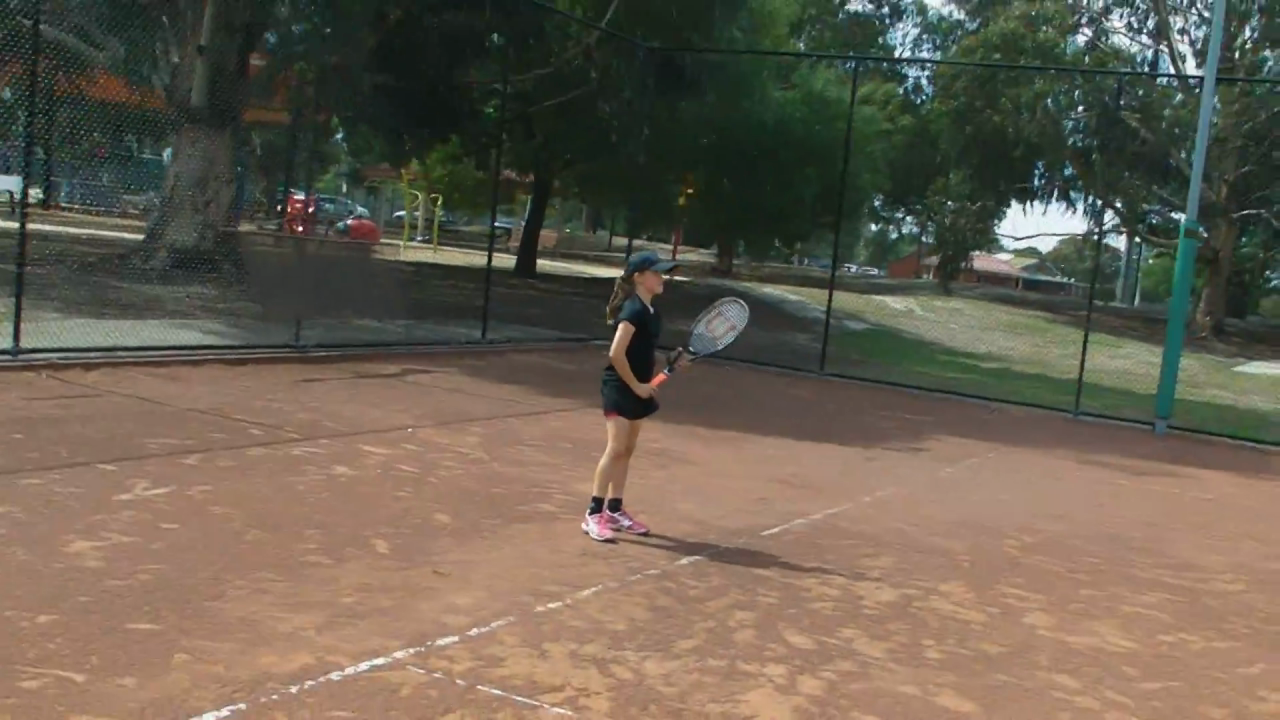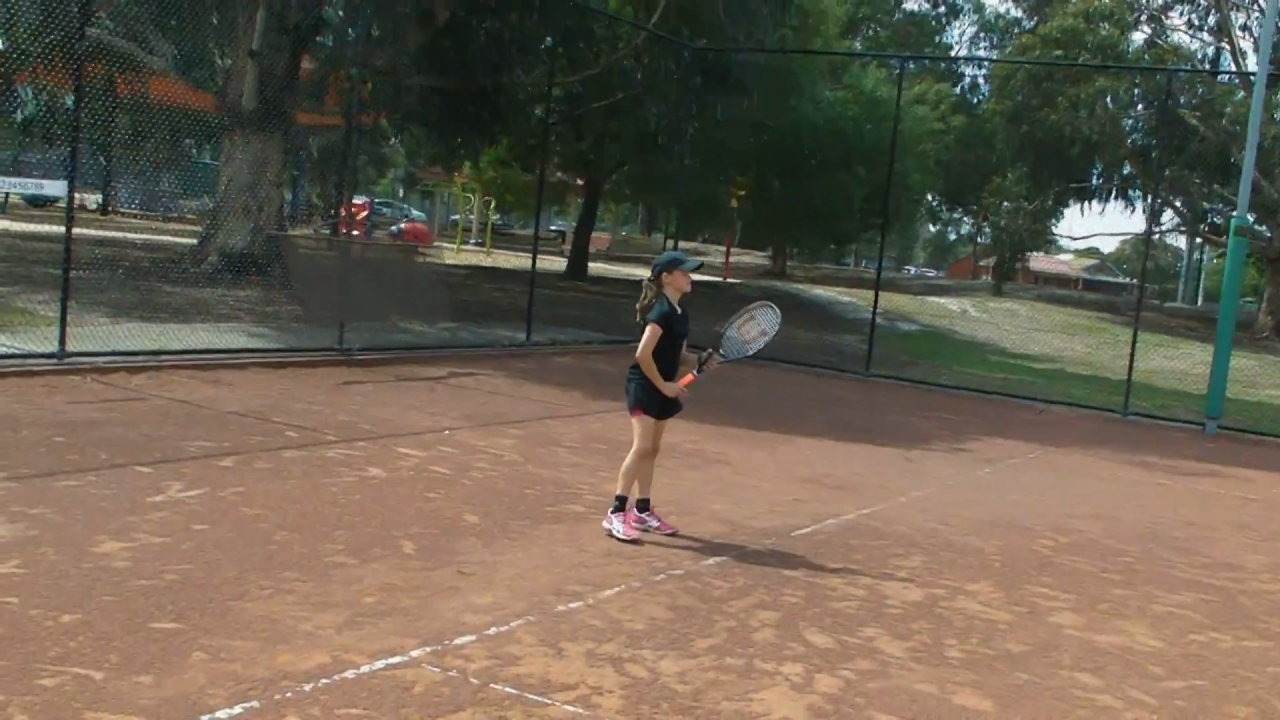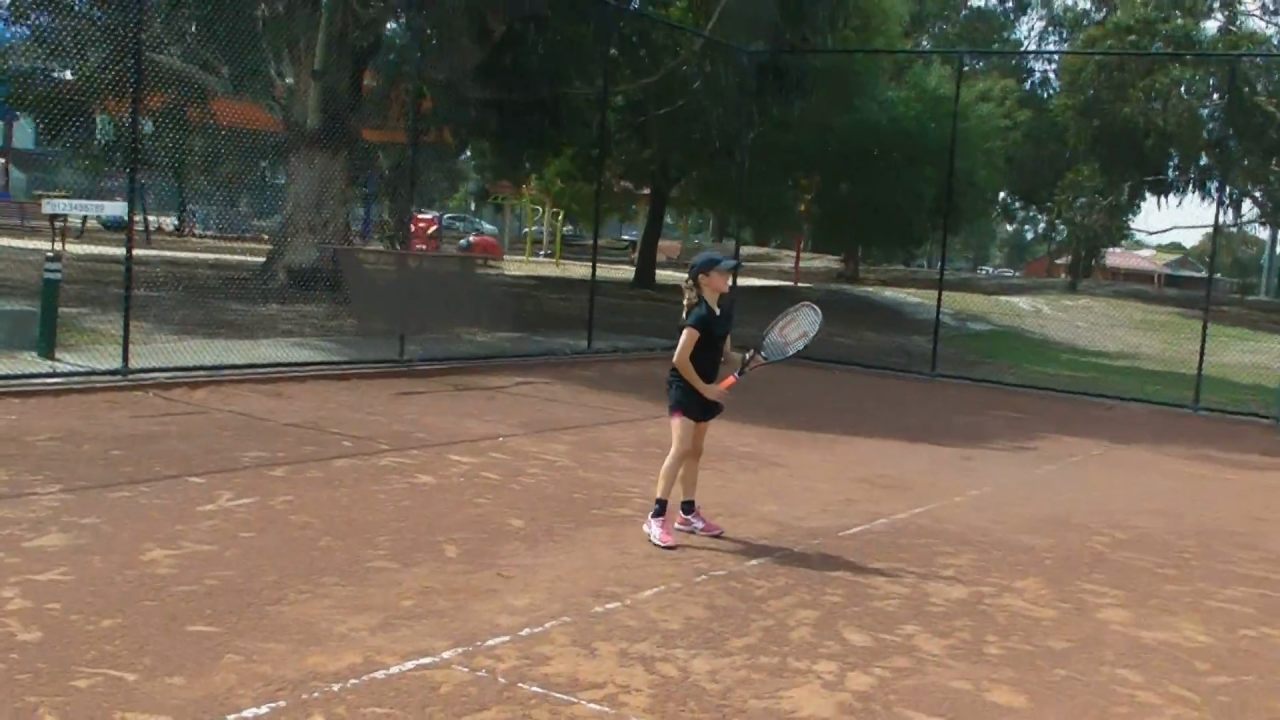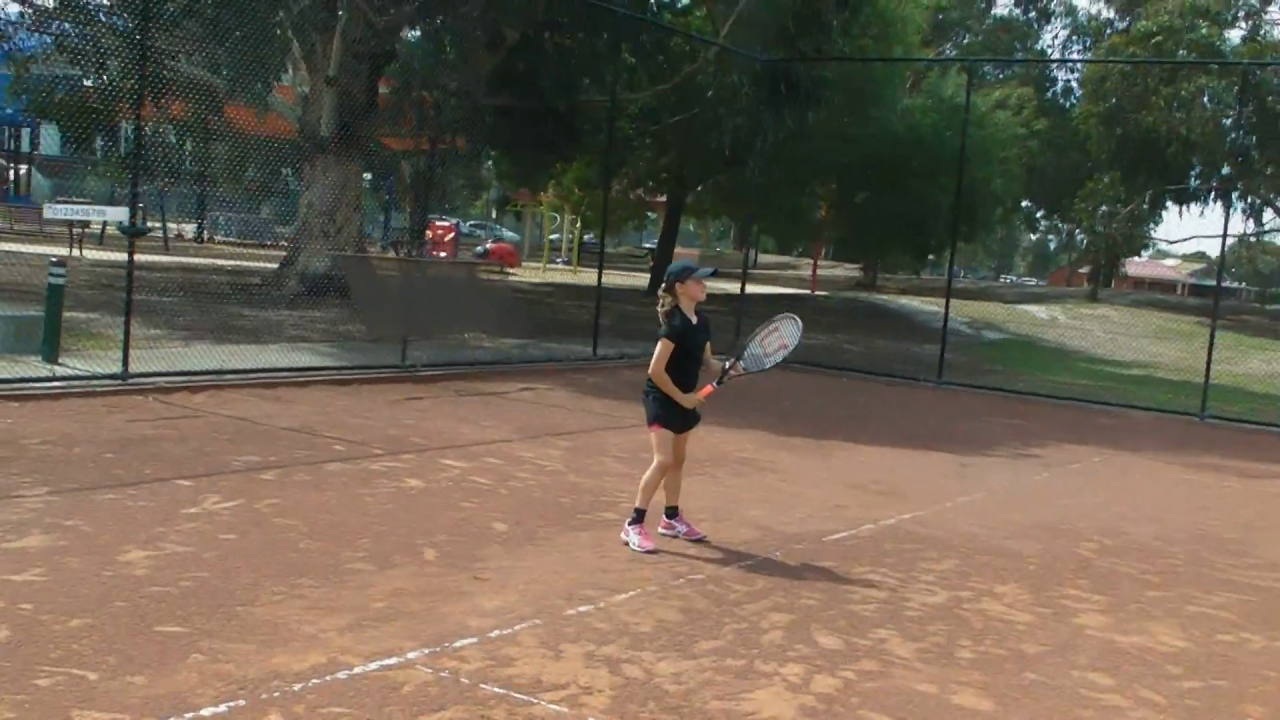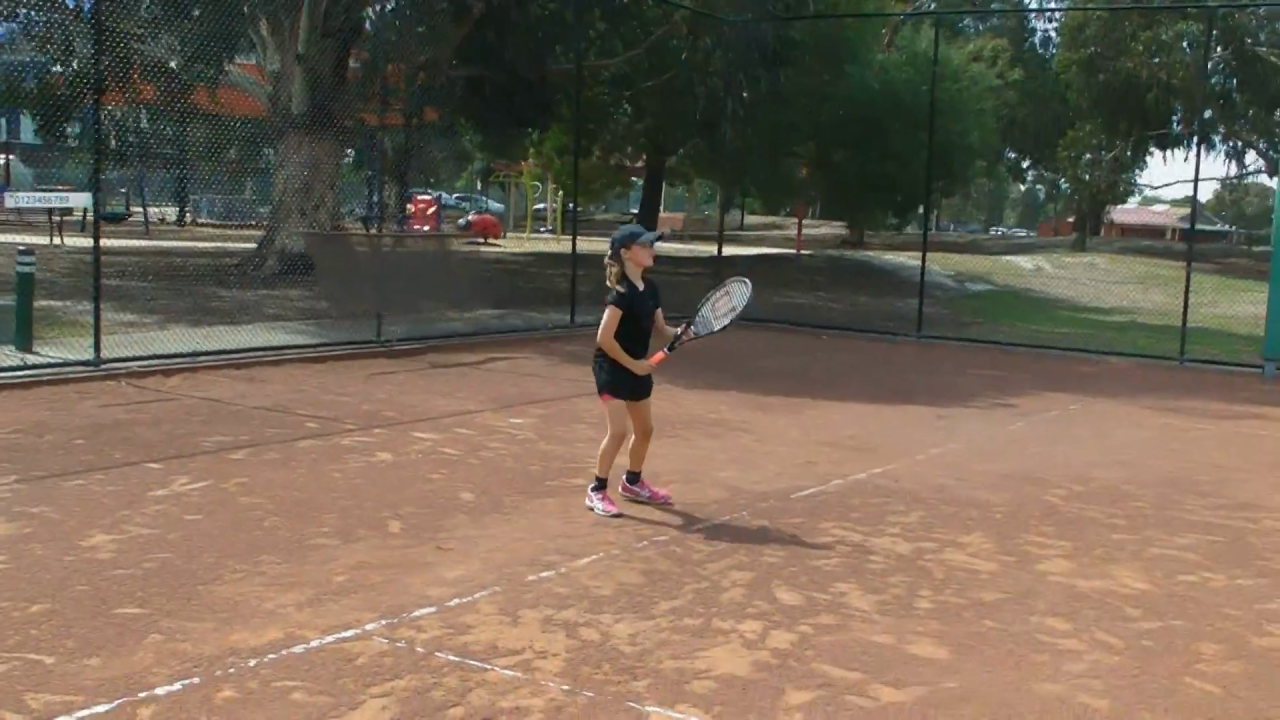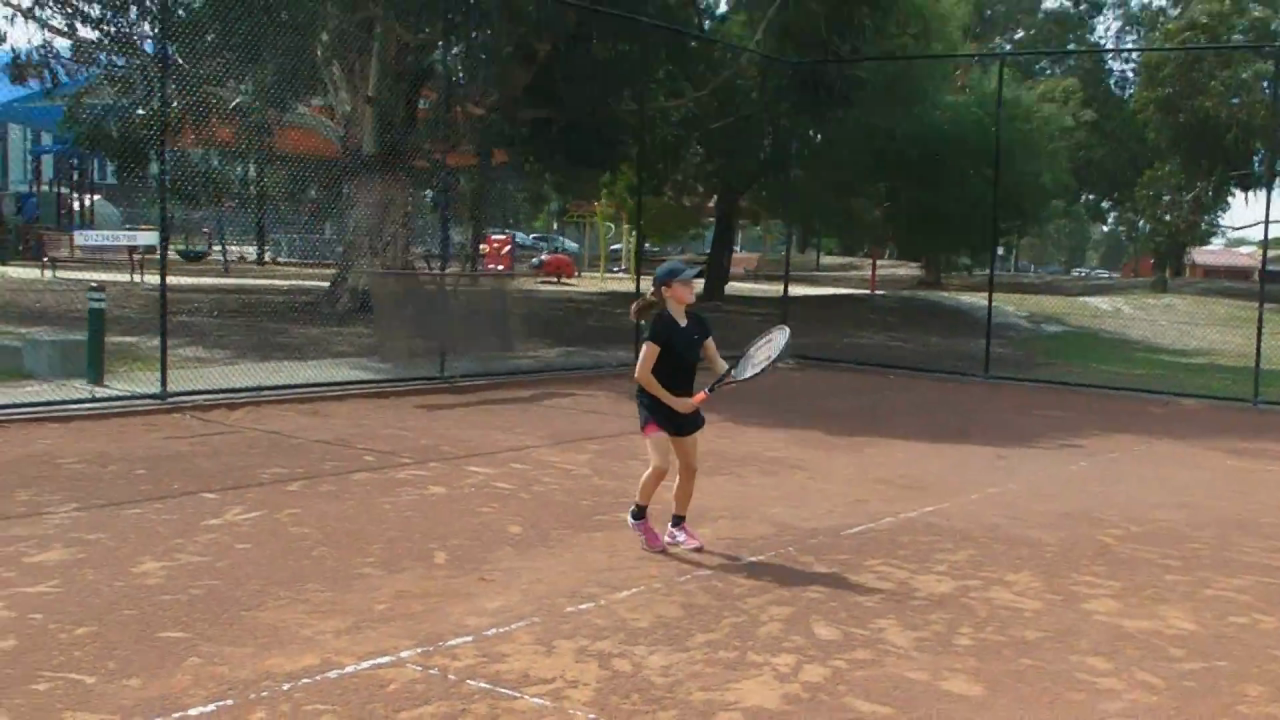
dt=0.2s
person 1, frame 1
left shoulder: (653, 314)
right shoulder: (632, 310)
right elbow: (616, 354)
left wrist: (671, 360)
right wrist: (635, 385)
left hip: (637, 390)
right hip: (620, 387)
left knee: (627, 450)
right knee: (616, 448)
left ankle: (614, 511)
right ankle: (594, 514)
person 1, frame 2
left shoulder: (682, 314)
right shoulder: (661, 312)
right elbow: (643, 354)
left wrist: (702, 360)
right wrist: (662, 384)
left hip: (662, 389)
right hip: (644, 385)
left knee: (652, 450)
right knee: (641, 447)
left ankle: (642, 511)
right ankle: (617, 513)
person 1, frame 3
left shoulder: (724, 314)
right shoulder: (699, 315)
left elbow: (724, 353)
right elbow: (680, 358)
left wrist: (745, 360)
right wrist: (703, 387)
left hip: (704, 391)
right hip: (685, 388)
left knee: (695, 451)
right knee: (681, 449)
left ankle: (688, 513)
right ankle: (657, 517)
person 1, frame 4
left shoulder: (702, 322)
right shoulder: (675, 325)
left elbow: (706, 361)
right elbow: (655, 370)
left wrist: (725, 368)
right wrist: (681, 397)
left hip: (683, 400)
right hip: (662, 398)
left knee: (677, 460)
right knee: (663, 461)
left ankle: (671, 518)
right ankle: (634, 525)
person 1, frame 5
left shoulder: (651, 288)
right shoulder: (621, 293)
left elbow: (659, 327)
right elbow: (604, 339)
left wrist: (679, 333)
right wrist: (633, 364)
left hip: (637, 367)
right hip: (612, 367)
left knee: (644, 429)
right knee: (618, 431)
left ankle: (633, 483)
right ankle: (597, 491)
person 1, frame 6
left shoulder: (698, 323)
right shoulder: (659, 328)
left elbow: (714, 359)
right elbow: (641, 374)
left wrist: (728, 372)
right wrist: (673, 401)
left hip: (682, 403)
right hip: (656, 403)
left knee: (689, 468)
right knee: (660, 465)
left ankle: (677, 526)
right ankle: (638, 516)
